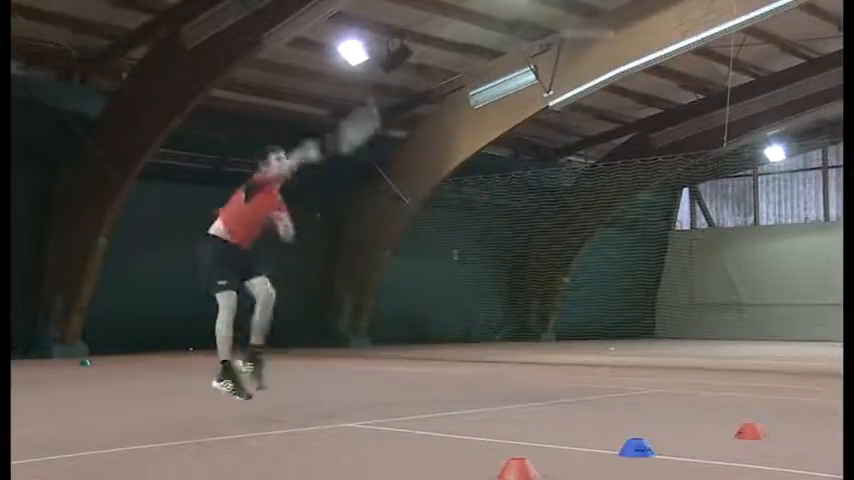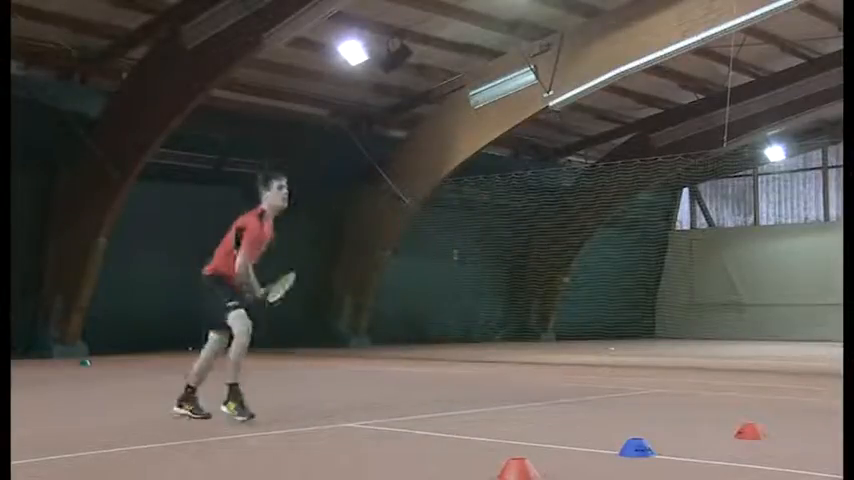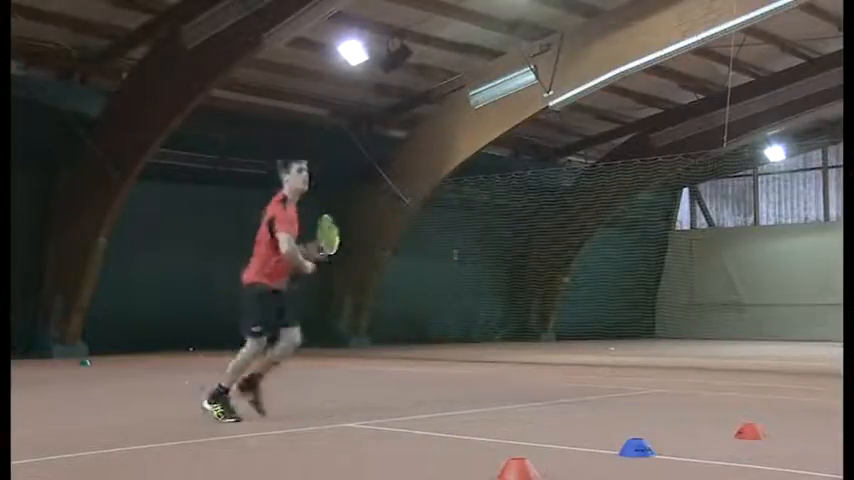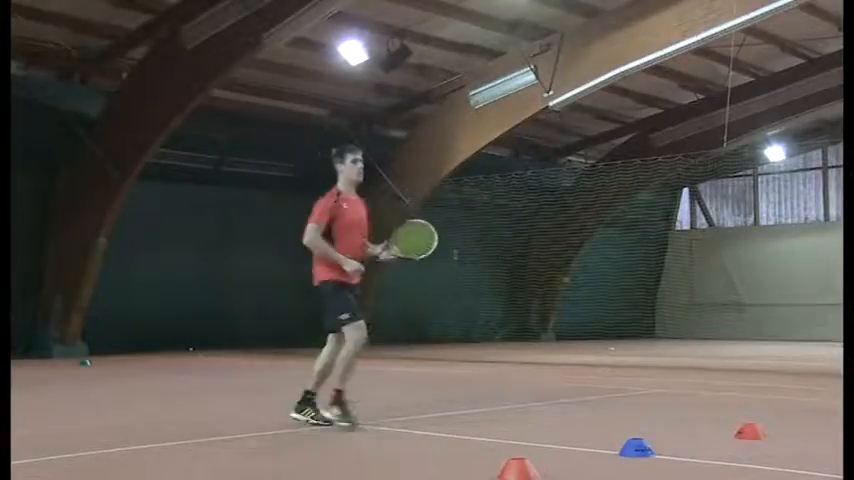
dt=0.3s
person 1, frame 1
left shoulder: (275, 198)
right shoulder: (259, 184)
left elbow: (284, 223)
right elbow: (278, 173)
left wrist: (284, 225)
right wrist: (309, 154)
left hip: (238, 249)
right hip: (219, 245)
left knee: (267, 294)
right knee: (228, 306)
left ankle: (254, 356)
right ankle: (226, 372)
person 1, frame 2
left shoulder: (267, 223)
right shoulder: (254, 224)
right elbow: (241, 268)
left wrist: (249, 290)
right wrist: (255, 291)
left hip: (231, 282)
right hip: (219, 280)
left knee: (216, 344)
right knee: (243, 328)
left ankle: (186, 399)
right ankle: (233, 395)
person 1, frame 3
left shoulder: (288, 207)
right shoulder: (280, 209)
right elbow: (287, 249)
left wrist: (307, 251)
right wrist: (305, 264)
left hip: (277, 285)
right hip: (260, 285)
left knee: (291, 340)
right knee: (255, 348)
left ankle: (250, 382)
right ankle: (216, 398)
person 1, frame 4
left shoulder: (359, 203)
right shoulder: (330, 201)
right elbow: (309, 238)
left wrist: (379, 251)
right wrist: (344, 262)
left hip: (350, 282)
right hip: (332, 280)
left knee: (337, 344)
right knee: (358, 335)
left ankle: (305, 403)
right ankle: (337, 401)
